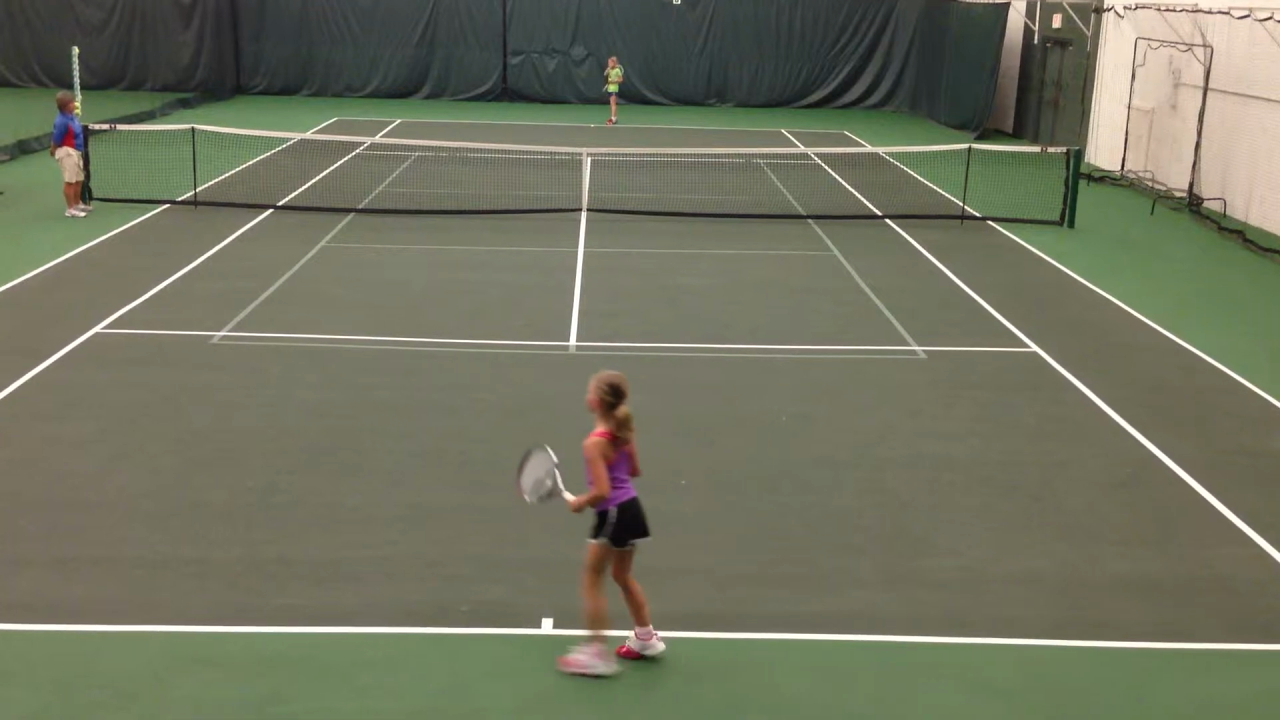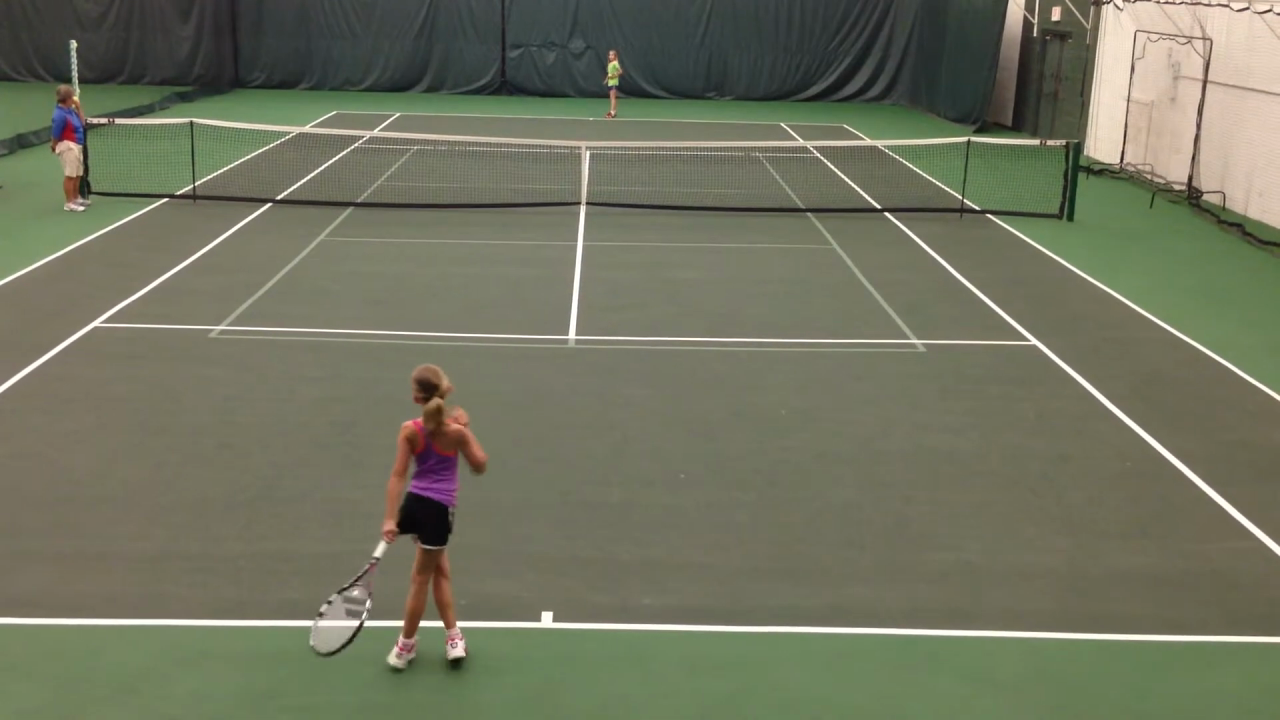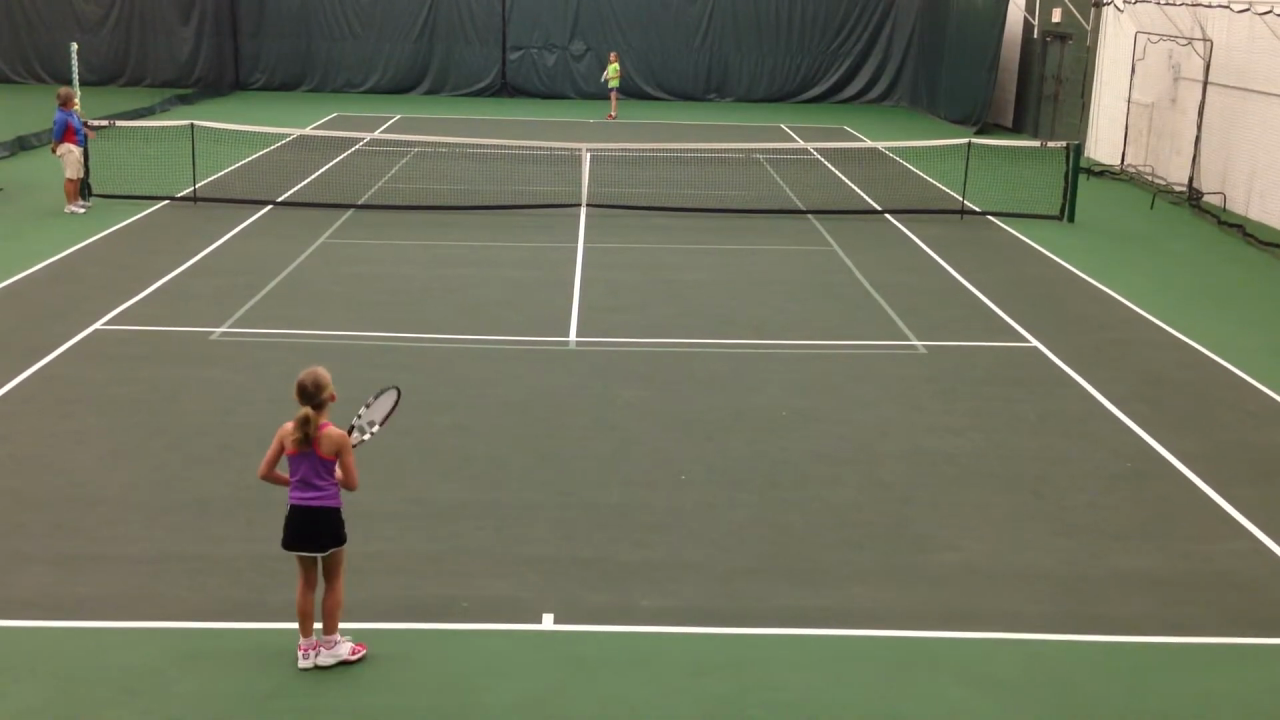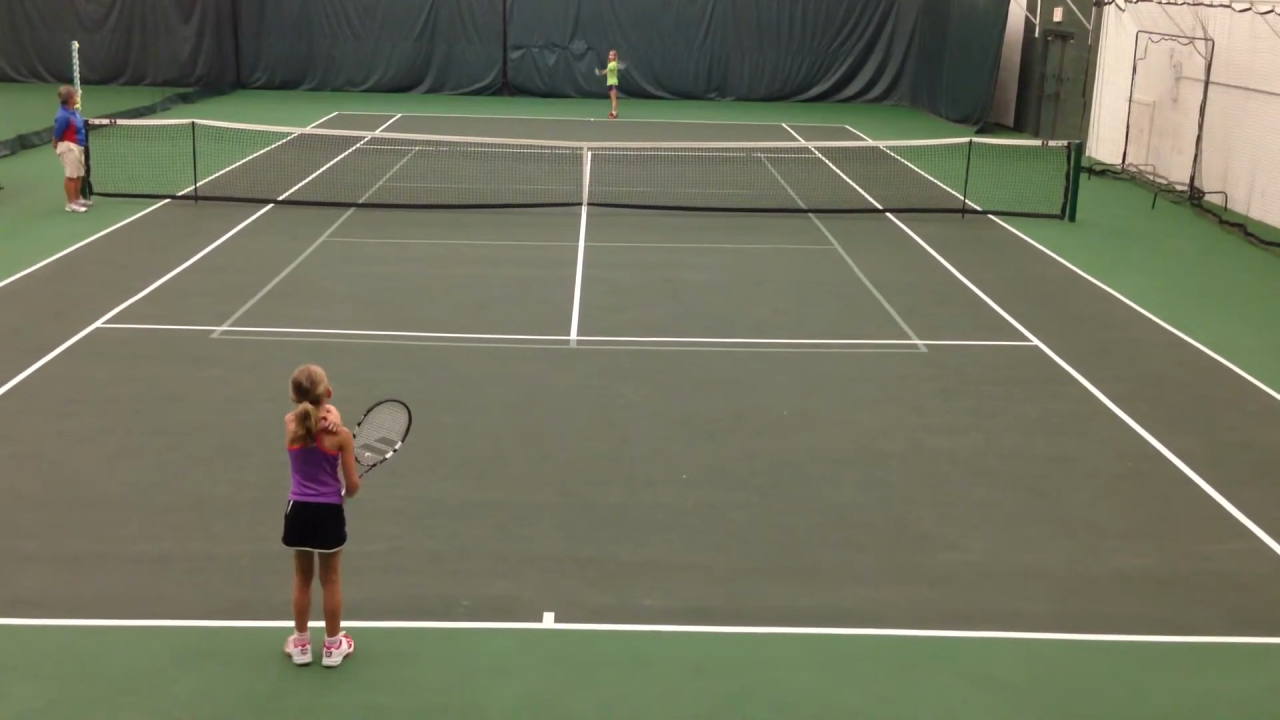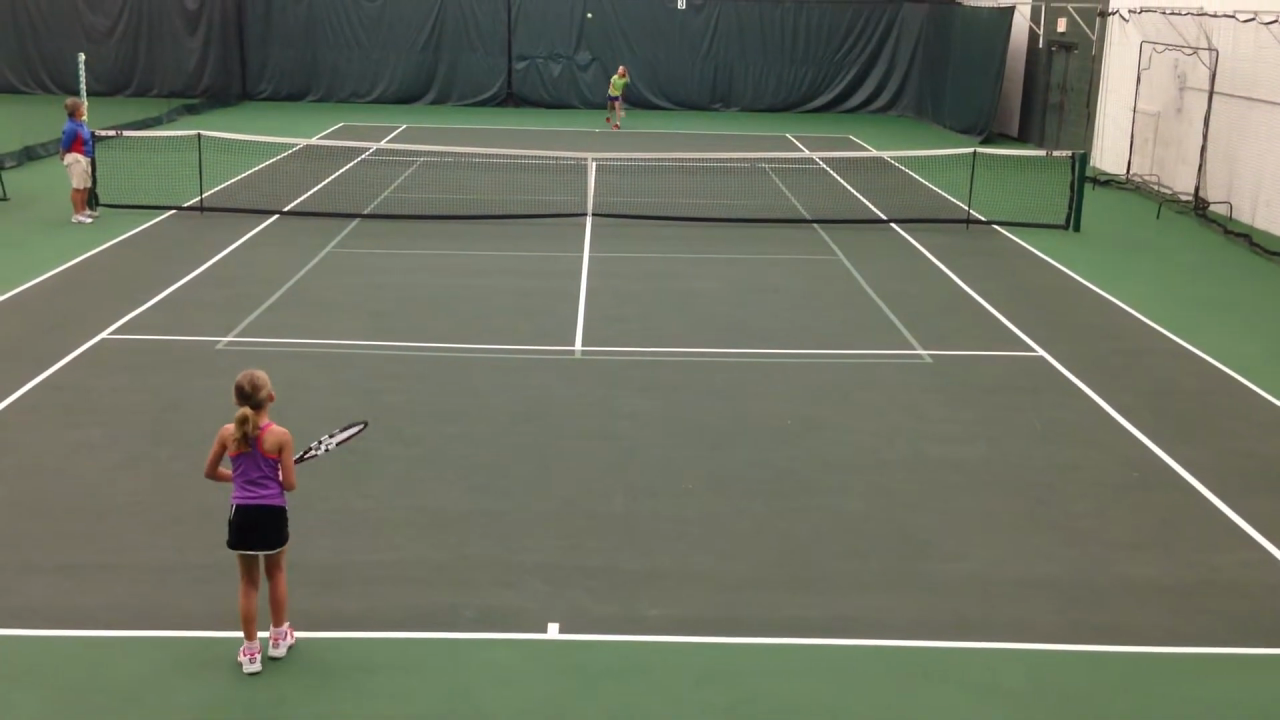
dt=1s
person 1, frame 1
left shoulder: (594, 443)
right shoulder: (624, 433)
left elbow: (602, 492)
left wrist: (579, 502)
left hip: (613, 515)
right hip: (630, 508)
left knee: (590, 582)
right knee: (623, 577)
left ankle: (597, 653)
right ankle: (646, 638)
person 1, frame 2
left shoulder: (409, 430)
right shoulder: (456, 432)
left elbow: (397, 476)
right elbow: (480, 467)
left wrist: (389, 518)
left hip: (414, 503)
right hip: (438, 509)
left knee: (440, 570)
right knee: (420, 578)
left ankle: (454, 638)
person 1, frame 3
left shoulder: (287, 432)
right shoulder: (338, 437)
left elbow: (264, 473)
right elbow: (351, 484)
left hip: (298, 515)
right hip: (327, 516)
left knee: (306, 581)
right knee: (333, 580)
left ankle: (306, 648)
right ankle: (329, 646)
person 1, frame 4
left shoulder: (290, 424)
right shoulder: (341, 436)
left elbow: (320, 410)
right elbow: (352, 486)
left wrist: (330, 415)
right wrist: (347, 491)
left hip: (299, 511)
right hip: (329, 513)
left knee: (302, 578)
right knee: (330, 579)
left ankle: (301, 644)
right ankle: (332, 645)
person 1, frame 5
left shoulder: (227, 433)
right shoulder: (281, 436)
left elbow: (210, 472)
right elbow: (289, 484)
left hip: (242, 514)
right hip: (272, 514)
left knee: (248, 582)
right knee: (276, 574)
left ankle: (251, 651)
right ankle: (279, 637)
